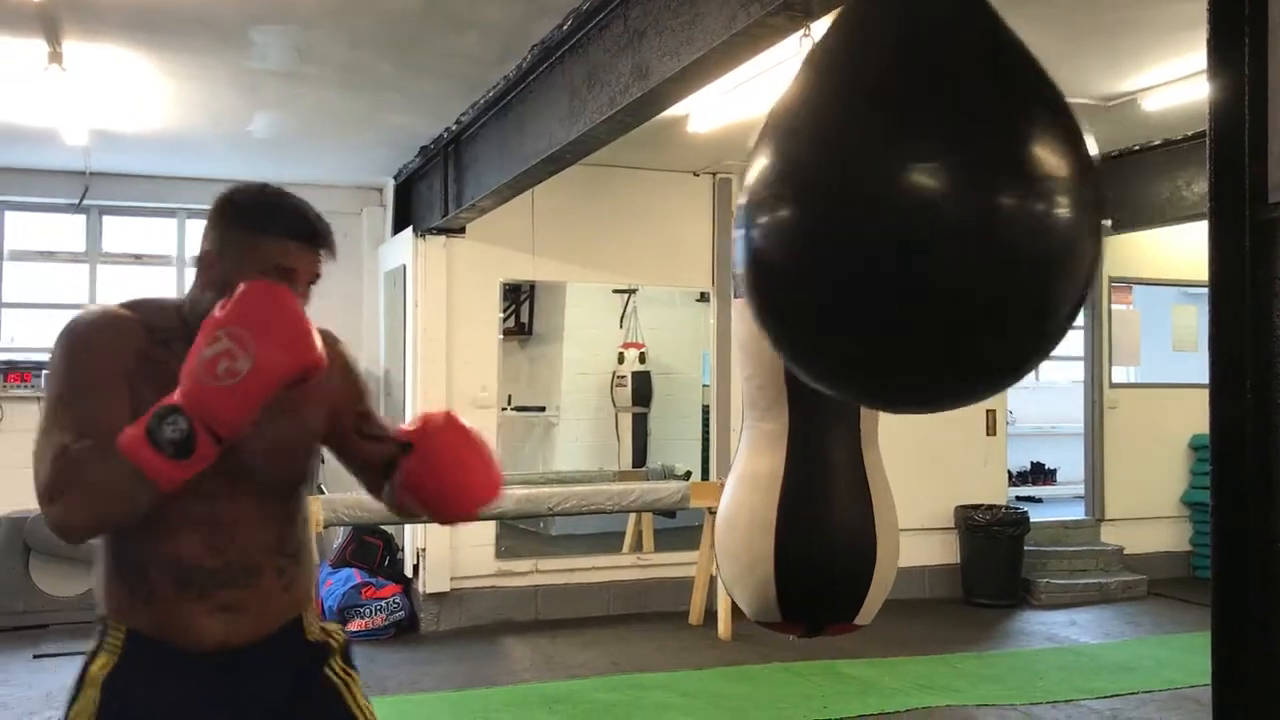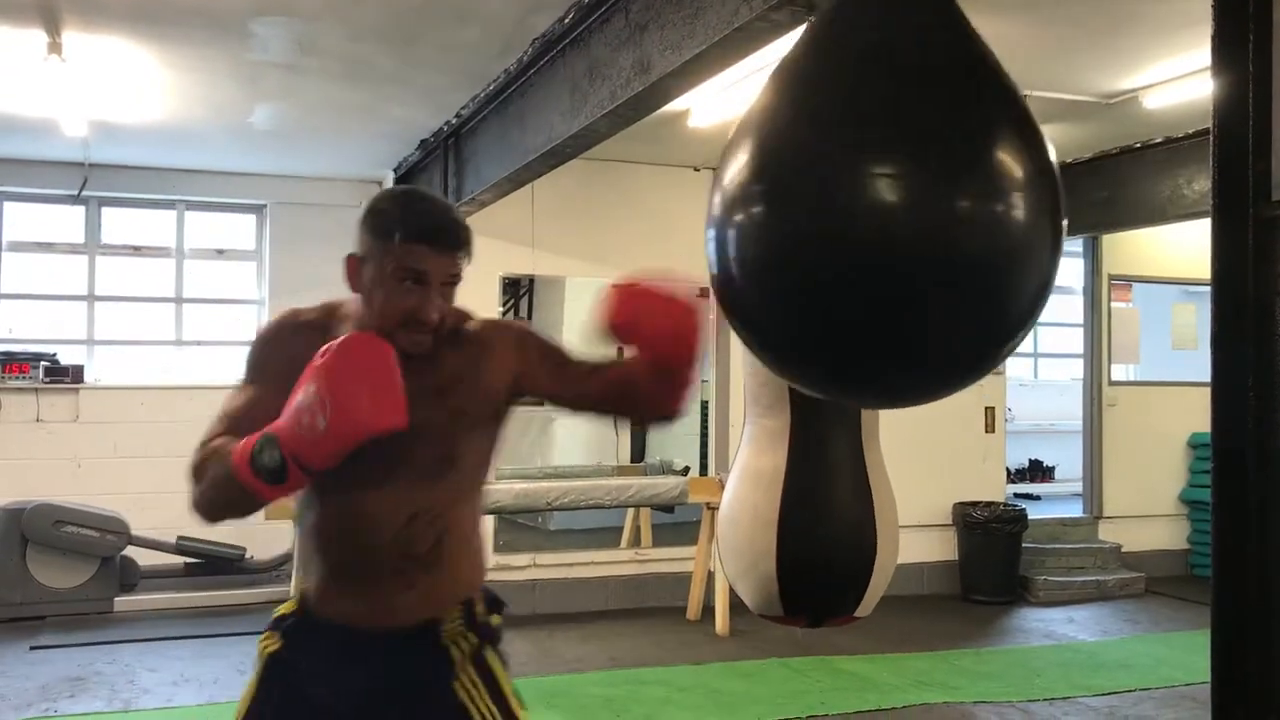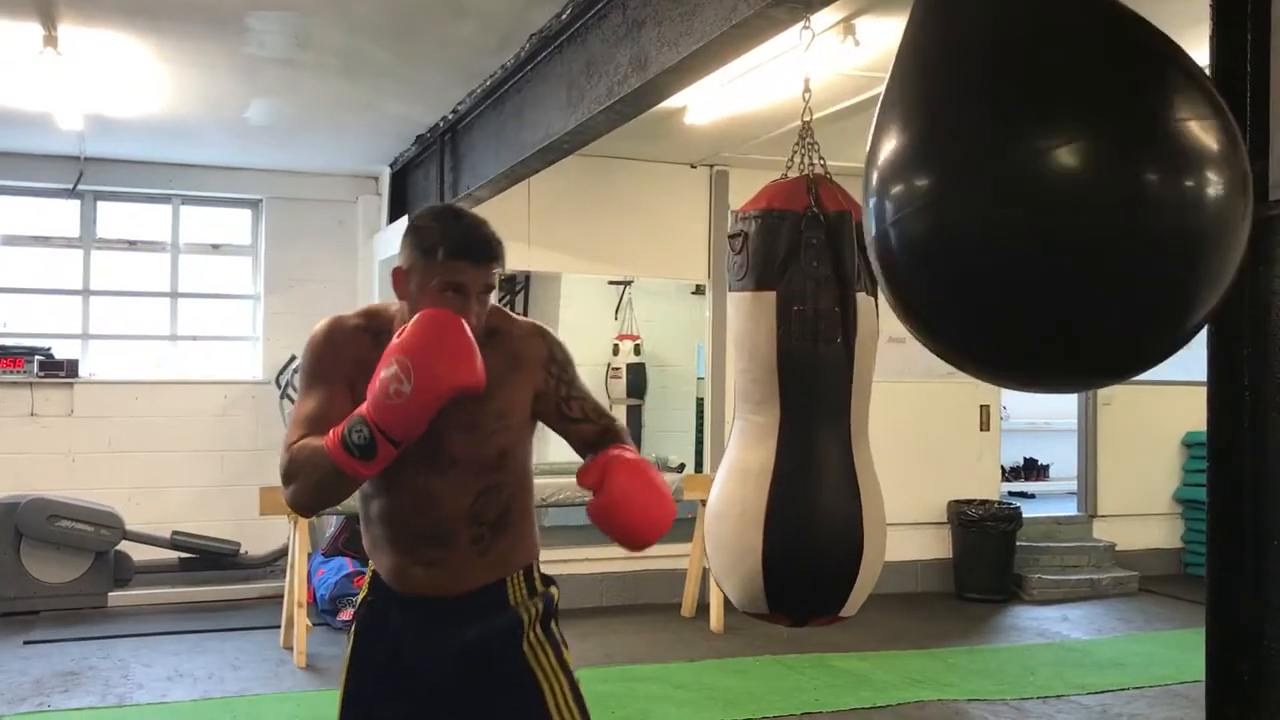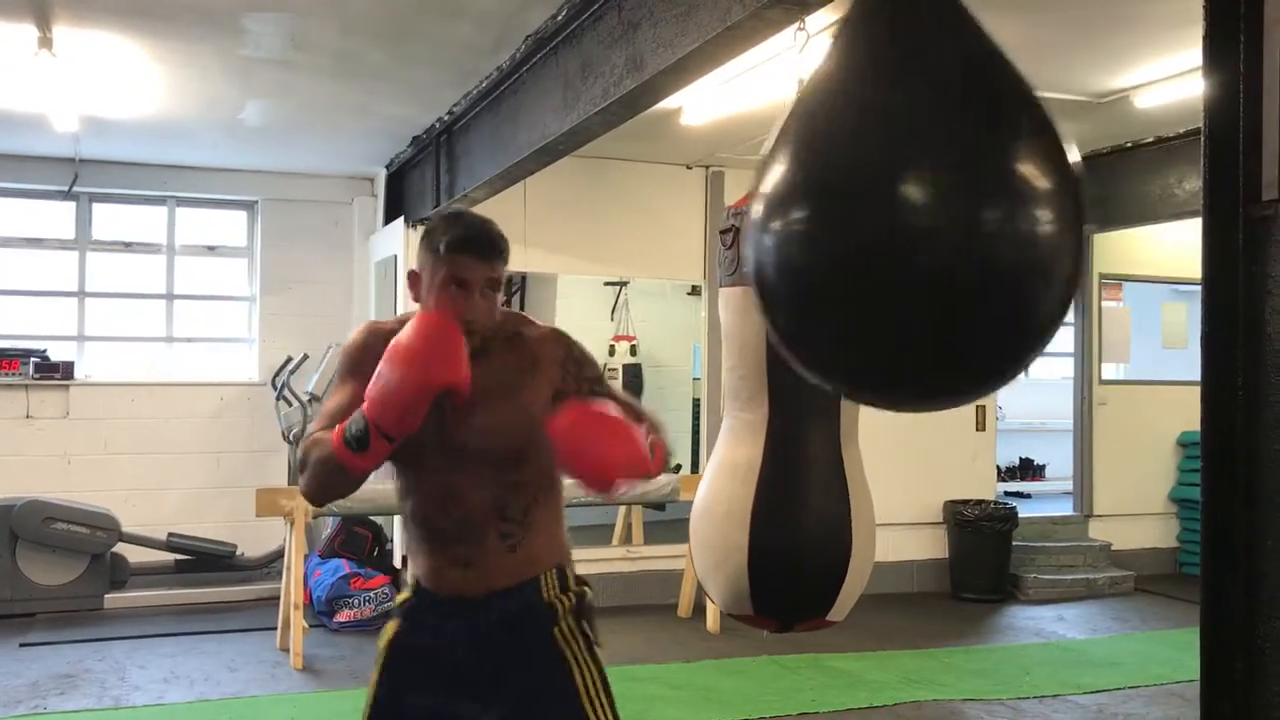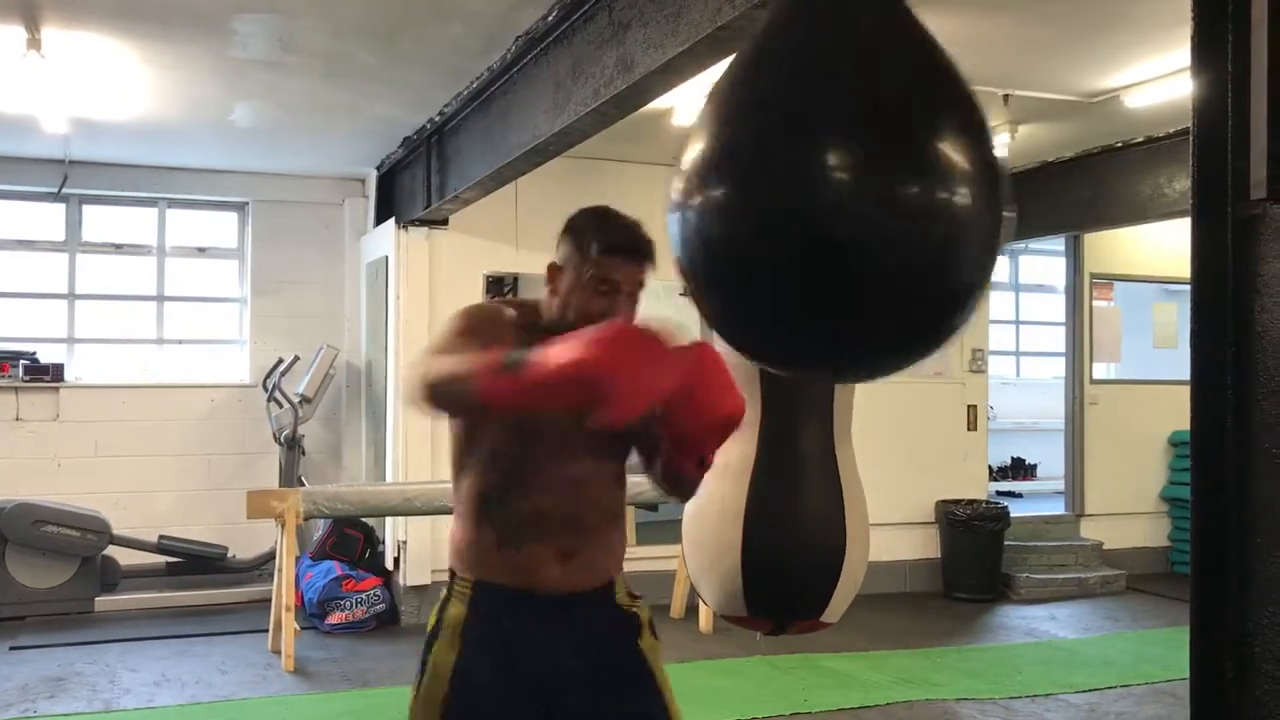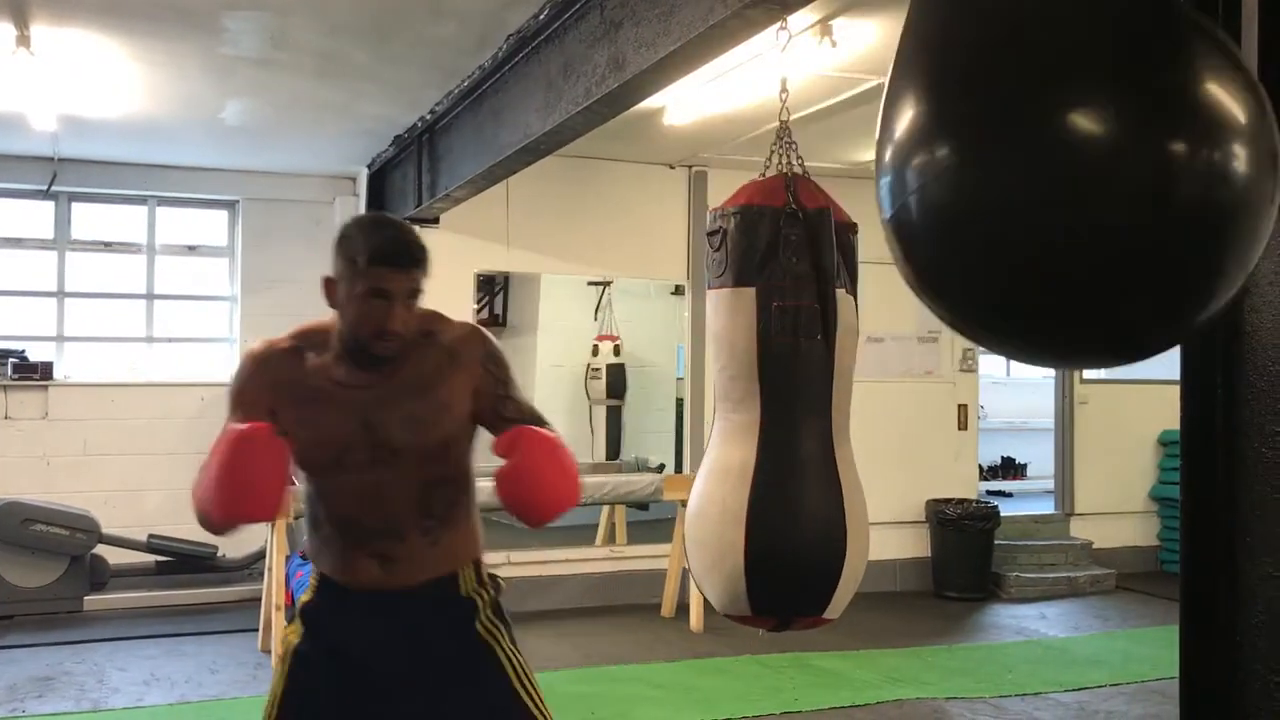
dt=0.4s
person 1, frame 1
left shoulder: (318, 362)
right shoulder: (107, 343)
left elbow: (396, 477)
right elbow: (71, 511)
left wrist: (430, 475)
right wrist: (193, 413)
left hip: (286, 658)
right hip: (145, 669)
person 1, frame 2
left shoulder: (494, 353)
right shoulder: (294, 342)
left elbow: (636, 396)
right elbow: (208, 495)
left wrist: (662, 355)
right wrist: (291, 442)
left hip: (435, 647)
right hip: (313, 639)
person 1, frame 3
left shoulder: (528, 351)
right shoulder: (344, 344)
left elbow: (601, 436)
right elbow: (300, 489)
left wrist: (623, 476)
right wrist: (384, 418)
left hip: (500, 614)
right hip: (391, 613)
person 1, frame 4
left shoulder: (544, 352)
right shoulder: (376, 351)
left elbow: (648, 440)
right elbow: (314, 481)
left wrist: (619, 440)
right wrist: (381, 413)
left hip: (532, 612)
right hip: (431, 611)
person 1, frame 5
left shoulder: (638, 353)
right shoulder: (497, 328)
left elbow: (677, 483)
right elbow: (442, 384)
left wrist: (701, 432)
right wrist: (564, 371)
left hip: (601, 616)
right hip: (491, 616)
person 1, frame 6
left shoulder: (463, 351)
right shoulder: (278, 368)
left elbow: (531, 435)
right elbow: (227, 491)
left wrist: (542, 461)
right wrist: (219, 495)
left hip: (450, 611)
right hip: (337, 613)
